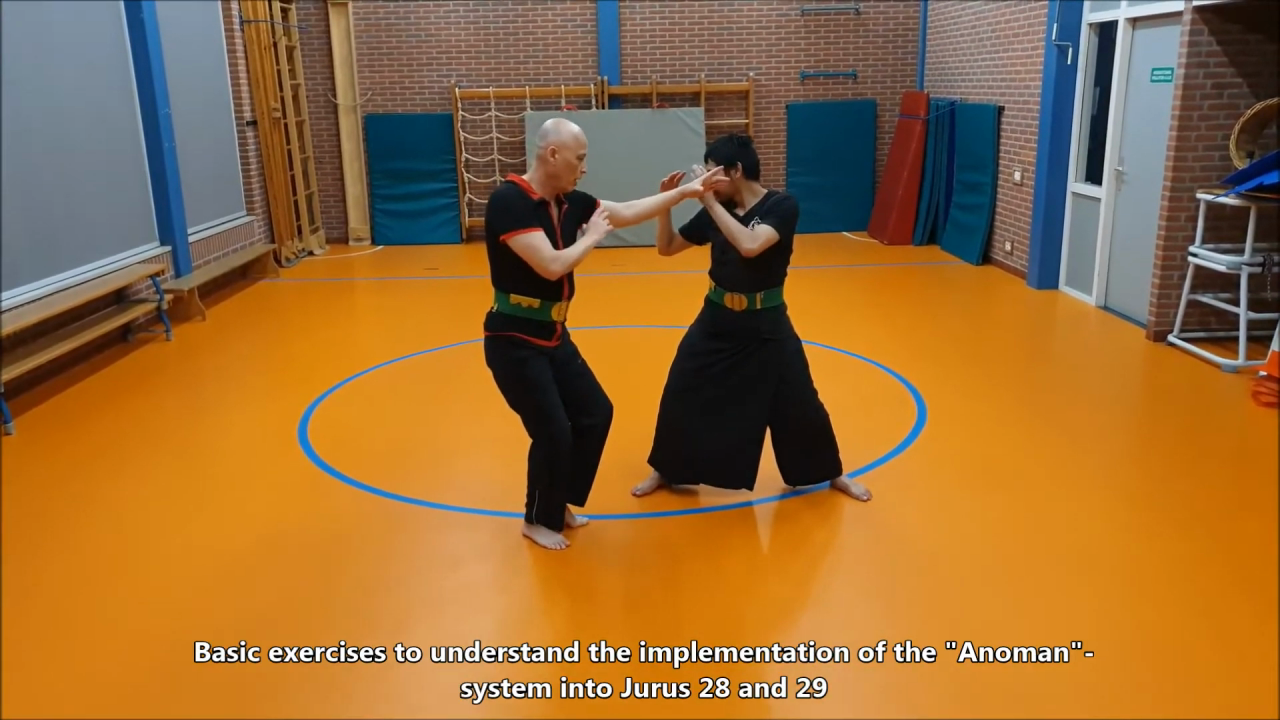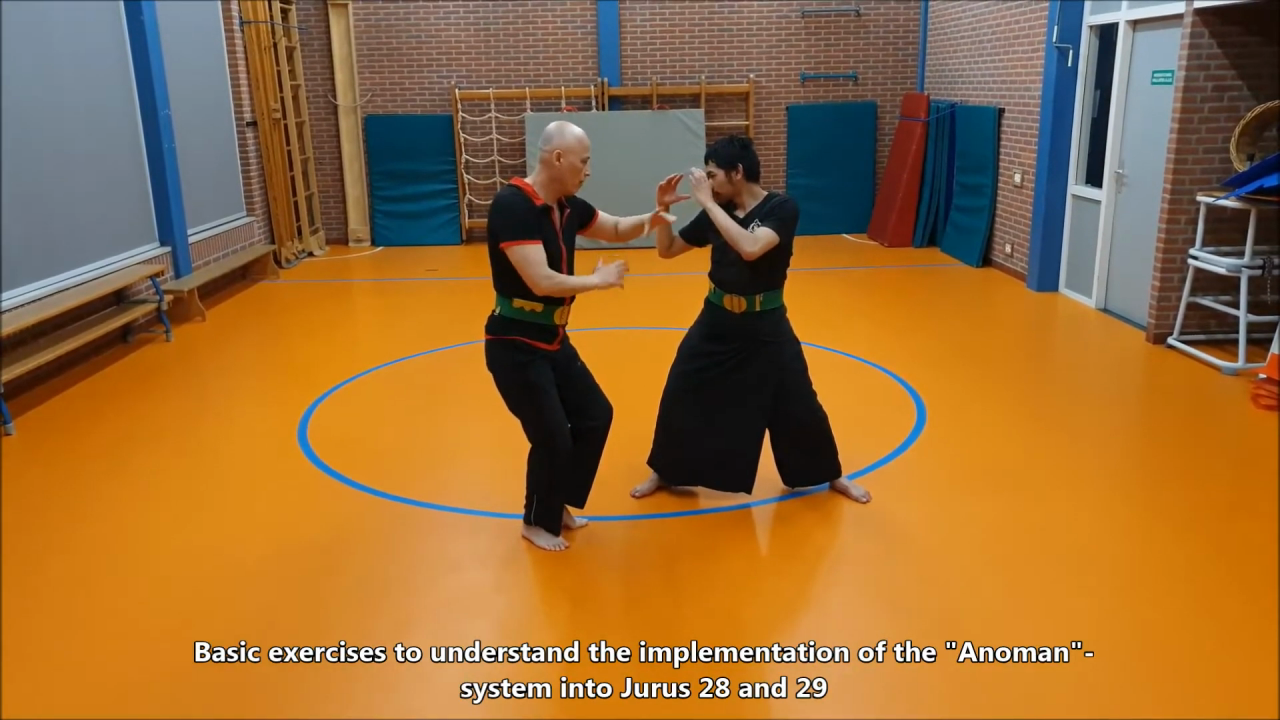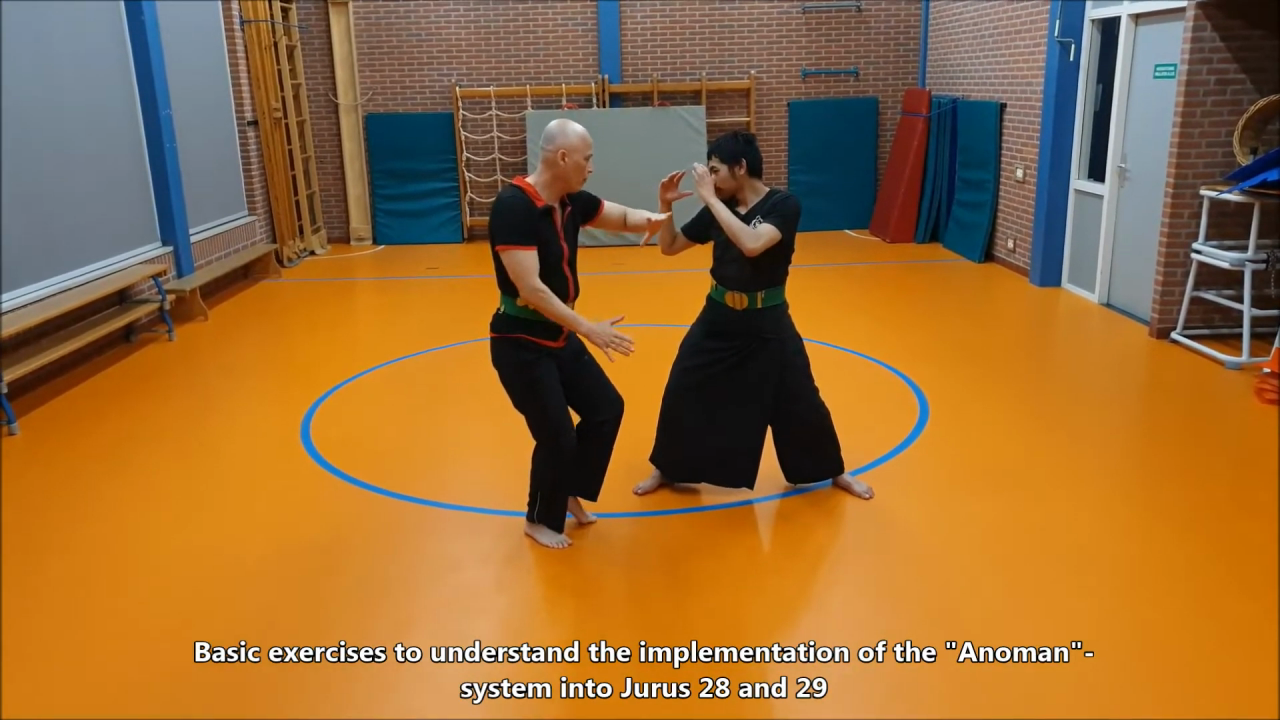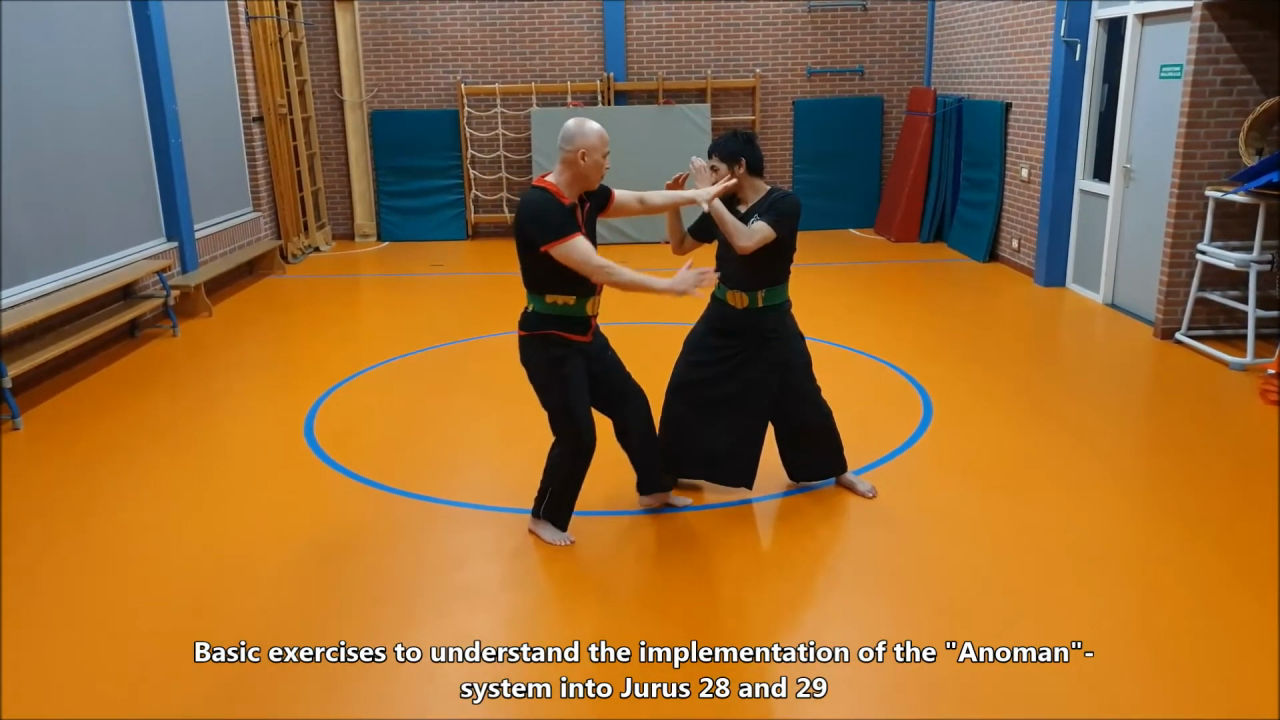
dt=0.5s
person 1, frame 1
left shoulder: (568, 201)
right shoulder: (509, 201)
left elbow: (626, 211)
right elbow: (550, 265)
left wrist: (685, 192)
right wrist: (590, 235)
left hip: (553, 335)
right hip: (514, 340)
left knee: (595, 414)
right knee: (553, 433)
left ankle: (559, 504)
right ankle: (539, 521)
person 1, frame 2
left shoulder: (567, 205)
right shoulder: (511, 205)
left elbow: (616, 229)
right elbow: (541, 281)
left wrist: (647, 220)
right wrist: (598, 280)
left hip: (553, 339)
right hip: (516, 344)
left knee: (595, 416)
right knee: (552, 437)
left ankle: (559, 505)
right ankle: (538, 521)
person 1, frame 3
left shoulder: (571, 201)
right shoulder: (513, 207)
left elbow: (622, 217)
right elbow: (531, 289)
left wrist: (649, 219)
right wrist: (590, 330)
left hip: (559, 334)
right hip: (520, 342)
left knee: (605, 408)
right knee: (557, 436)
left ankle: (572, 494)
right ankle: (542, 520)
person 1, frame 4
left shoulder: (584, 195)
right shoulder: (539, 207)
left elbow: (640, 201)
right elbow: (598, 269)
left wrist: (693, 195)
right wrist: (669, 285)
left hip: (583, 332)
right hip: (548, 340)
left knee: (631, 405)
right knee: (577, 436)
left ankle: (654, 489)
right ankle: (545, 517)
person 2, frame 1
left shoulder: (781, 206)
right shoulder: (717, 210)
left elbow: (749, 245)
right elbow: (666, 247)
left wrist: (710, 201)
left hip: (766, 324)
right hip: (715, 320)
left knee: (799, 404)
right knee: (679, 397)
left ankle: (832, 474)
right ankle: (665, 471)
person 2, frame 2
left shoulder: (782, 208)
right shoulder: (717, 211)
left elbow: (750, 248)
right elbow: (667, 250)
left wrist: (707, 202)
right wrist: (663, 207)
left hip: (765, 326)
right hip: (716, 322)
left knee: (799, 406)
right knee: (679, 398)
left ankle: (832, 475)
right ankle: (663, 472)
person 2, frame 3
left shoulder: (784, 205)
right shoulder: (719, 208)
left elbow: (752, 244)
right elbow: (669, 246)
left wrist: (709, 197)
right wrist: (665, 205)
left hip: (767, 322)
right hip: (718, 318)
left knee: (800, 401)
right knee: (682, 394)
left ankle: (835, 472)
right ankle: (666, 470)
person 2, frame 4
left shoulder: (784, 203)
right shoulder: (723, 206)
left elbow: (745, 242)
right elbow: (679, 246)
right wrist: (673, 204)
left hip: (769, 320)
right hip: (722, 315)
left knee: (801, 401)
right knee: (684, 390)
left ankle: (838, 470)
right ankle: (670, 467)
